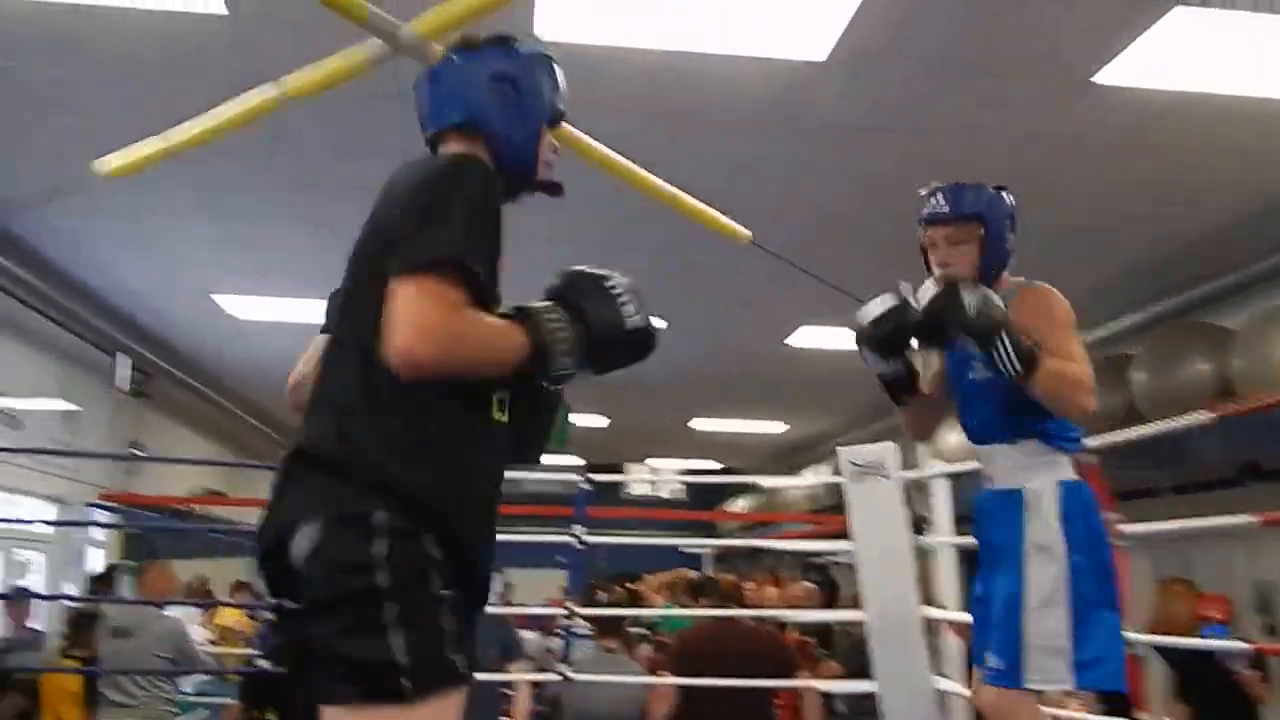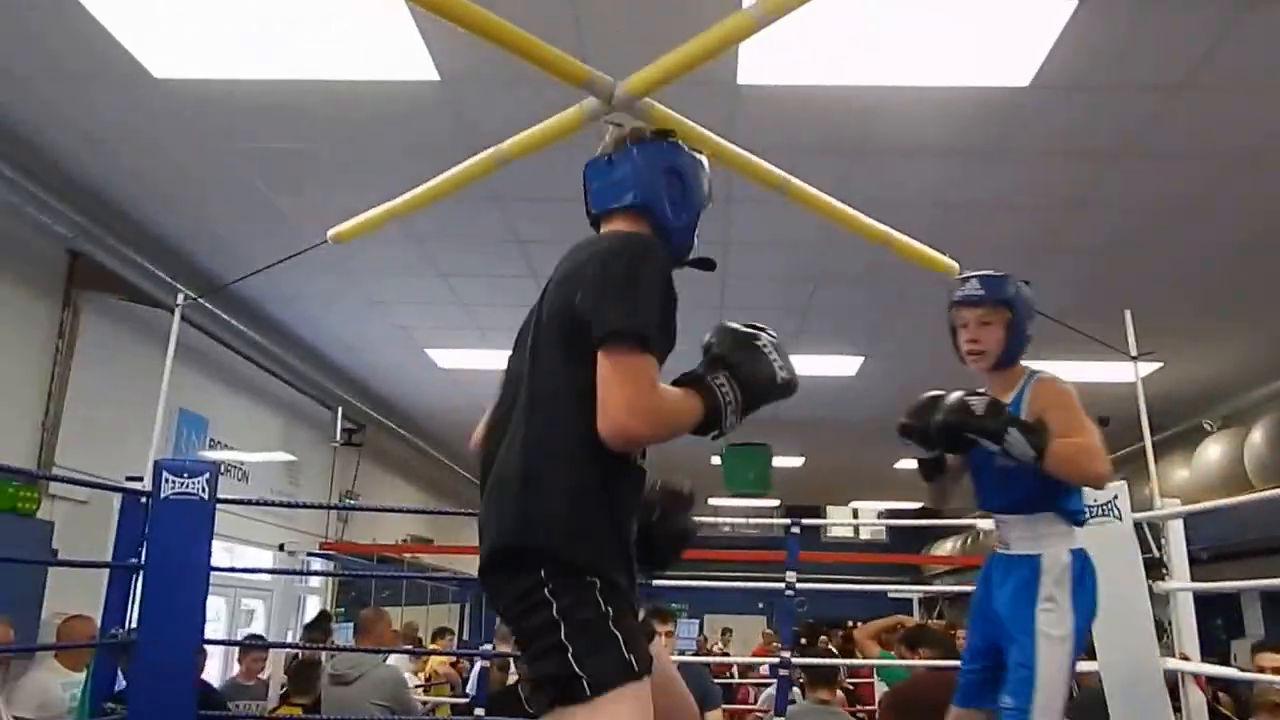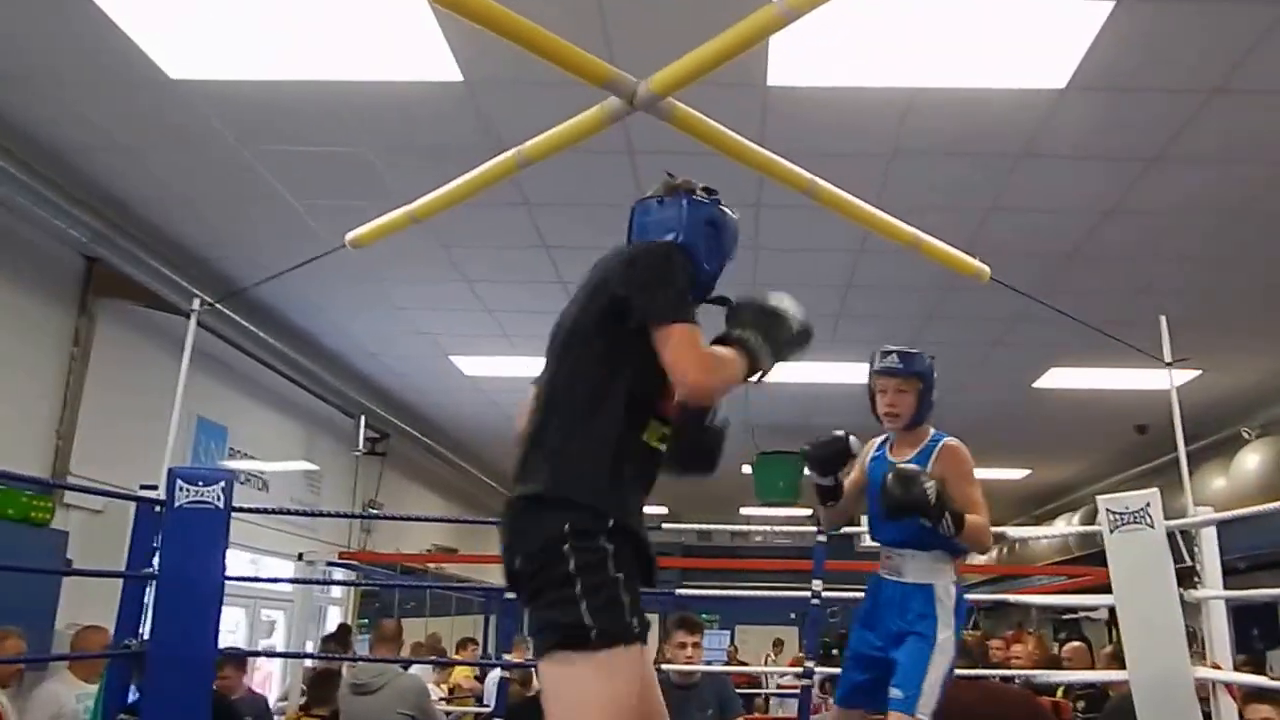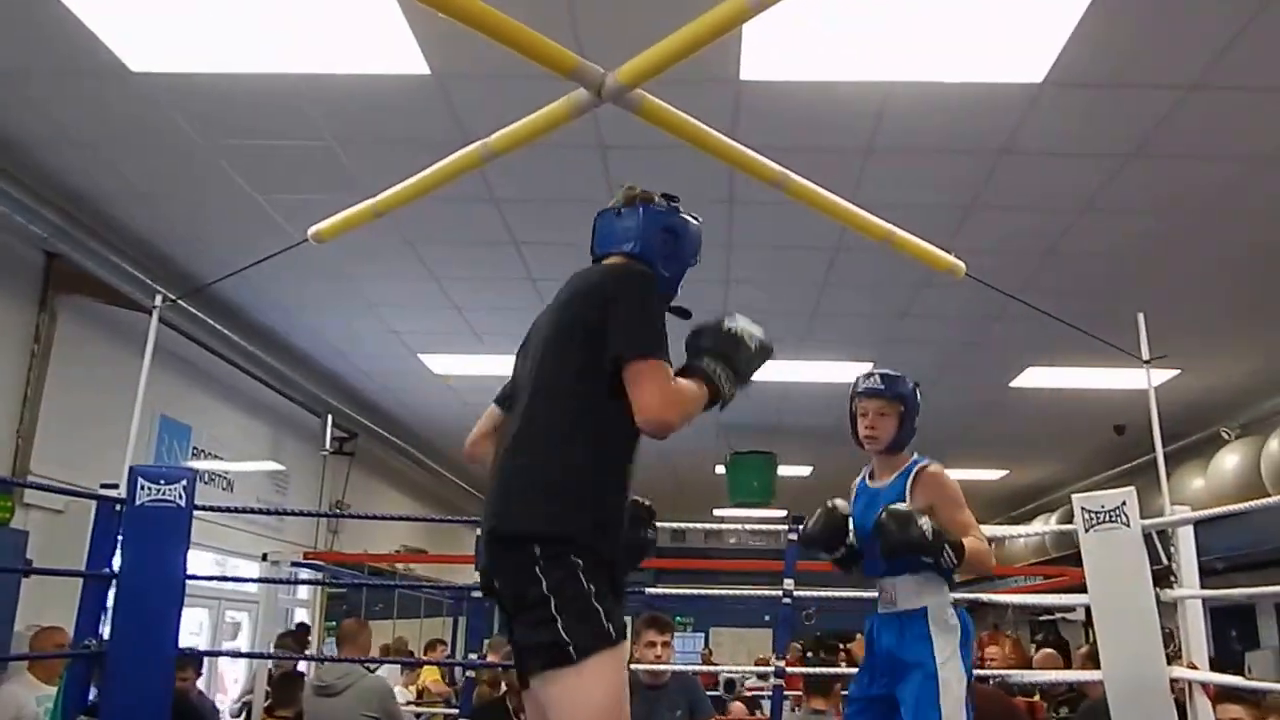
dt=0.5s
person 1, frame 1
left shoulder: (417, 198)
right shoulder: (458, 179)
left elbow: (309, 384)
right elbow: (417, 340)
right wrist: (555, 332)
right hip: (382, 530)
person 1, frame 2
left shoulder: (578, 274)
right shoulder: (631, 258)
left elbow: (485, 441)
right elbow: (623, 420)
right wrist: (724, 387)
left hip: (576, 557)
right hip: (562, 564)
person 1, frame 3
left shoulder: (610, 288)
right shoulder: (654, 266)
left elbow: (529, 426)
right elbow: (696, 383)
left wrist: (679, 432)
right wrist: (753, 344)
left hip: (577, 522)
right hip: (578, 523)
person 1, frame 4
left shoulder: (573, 304)
right shoulder: (627, 283)
left elbow: (478, 443)
right elbow: (658, 413)
right wrist: (717, 375)
left hip: (551, 543)
right hip: (554, 546)
person 2, frame 1
left shoulder: (1035, 301)
right shoulder: (959, 325)
left elbow: (1081, 400)
right elbow: (922, 426)
left wrist: (993, 335)
right wrist: (889, 360)
left hip: (1044, 503)
right hip: (1001, 507)
person 2, frame 2
left shoulder: (1047, 391)
right shoulder: (979, 405)
left elbow: (1096, 468)
right elbow: (941, 495)
left wrist: (1005, 430)
right wrist: (930, 449)
left hip: (1050, 570)
right hip: (1002, 569)
person 2, frame 3
left shoulder: (948, 453)
right shoulder: (872, 452)
left elbow: (983, 538)
right elbow: (834, 520)
left wrist: (935, 510)
right wrist: (826, 476)
left hip: (930, 601)
right hip: (884, 594)
person 2, frame 4
left shoulder: (928, 479)
right shoulder: (860, 487)
left elbow: (984, 559)
left wrist: (931, 542)
right wrist: (834, 547)
left hip: (930, 626)
right hip: (884, 625)
